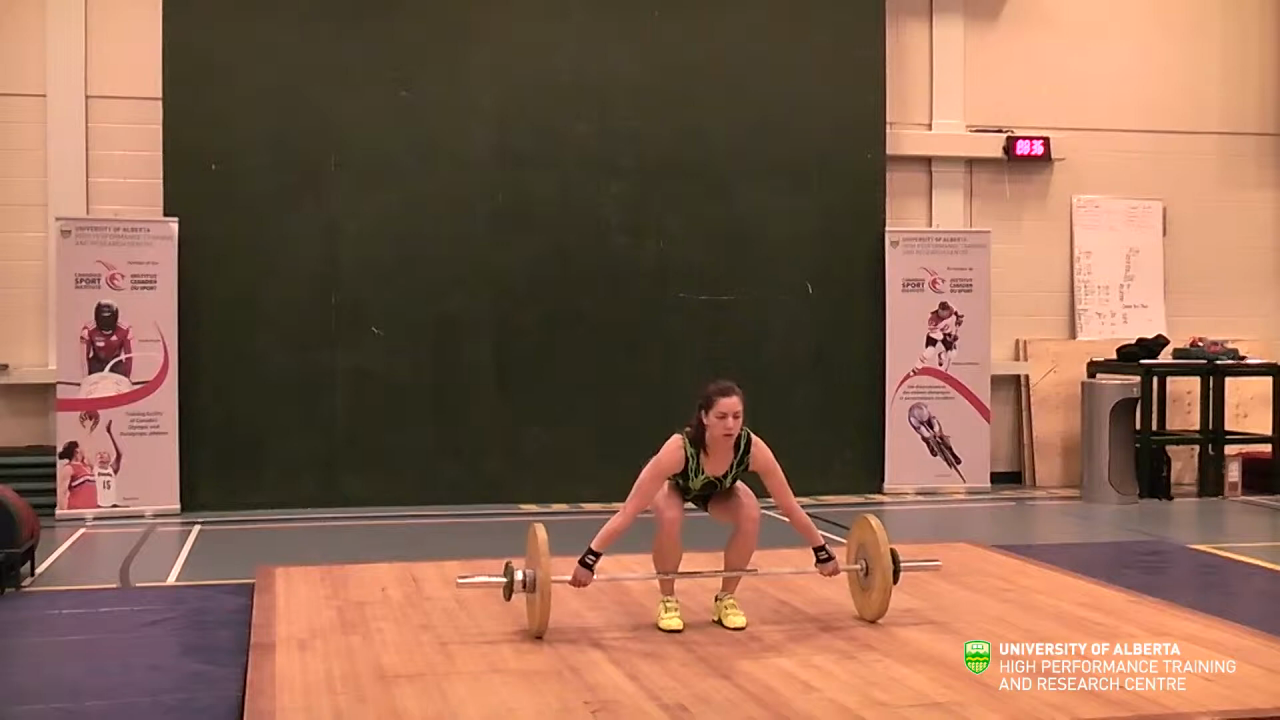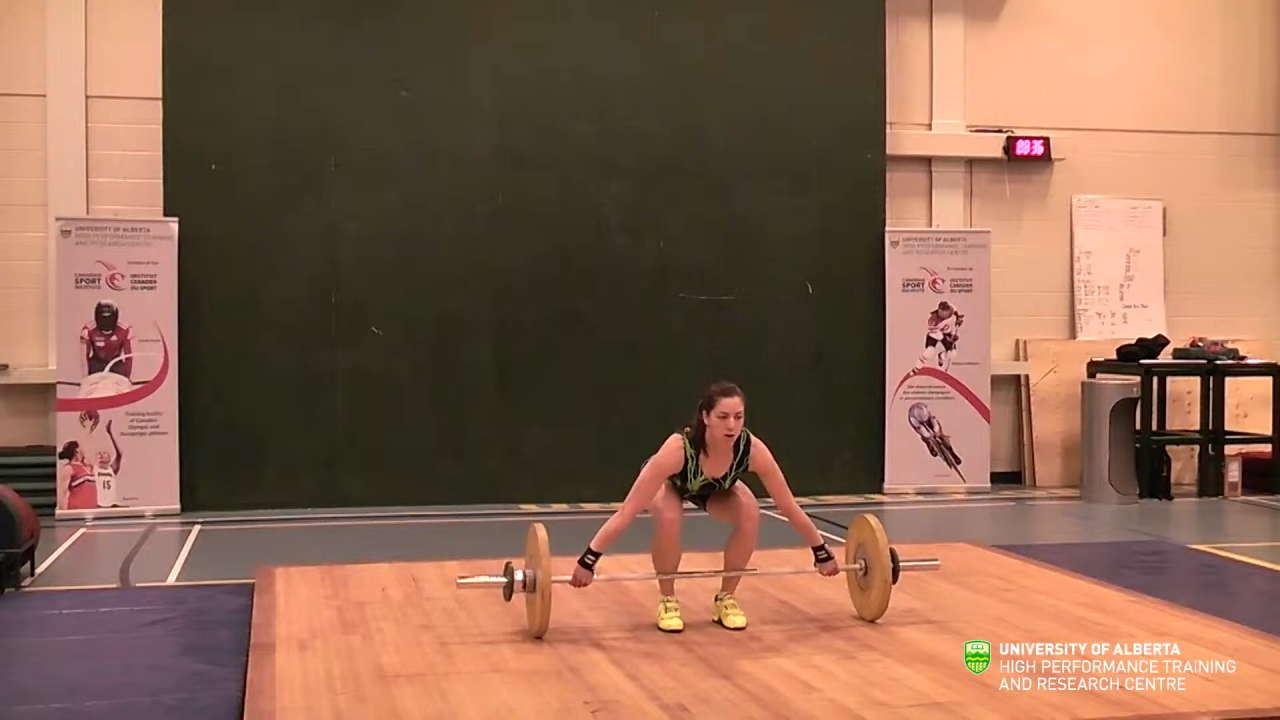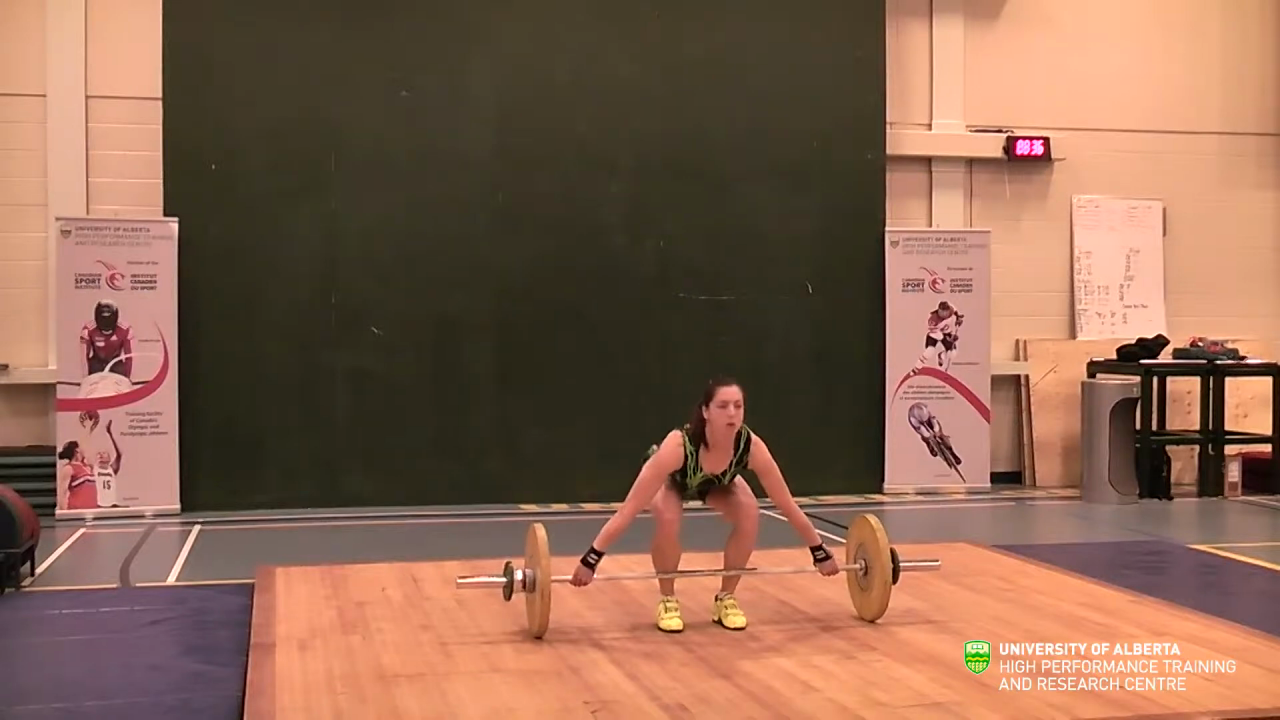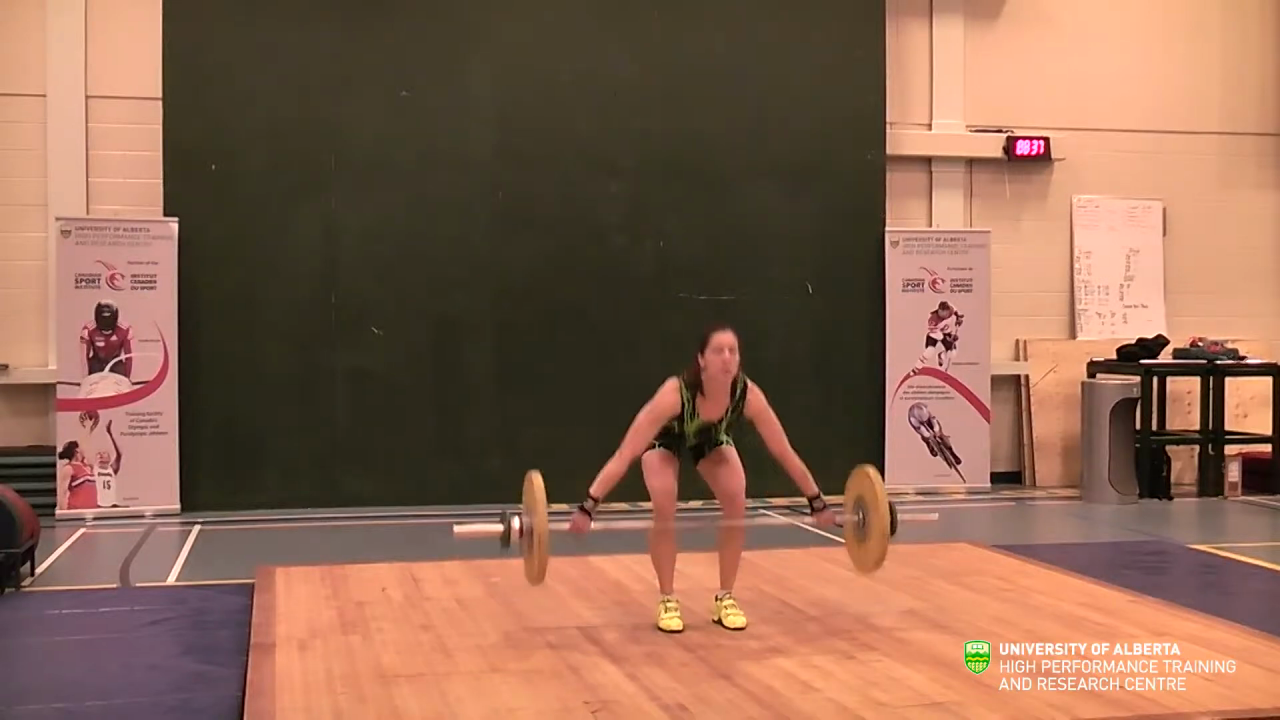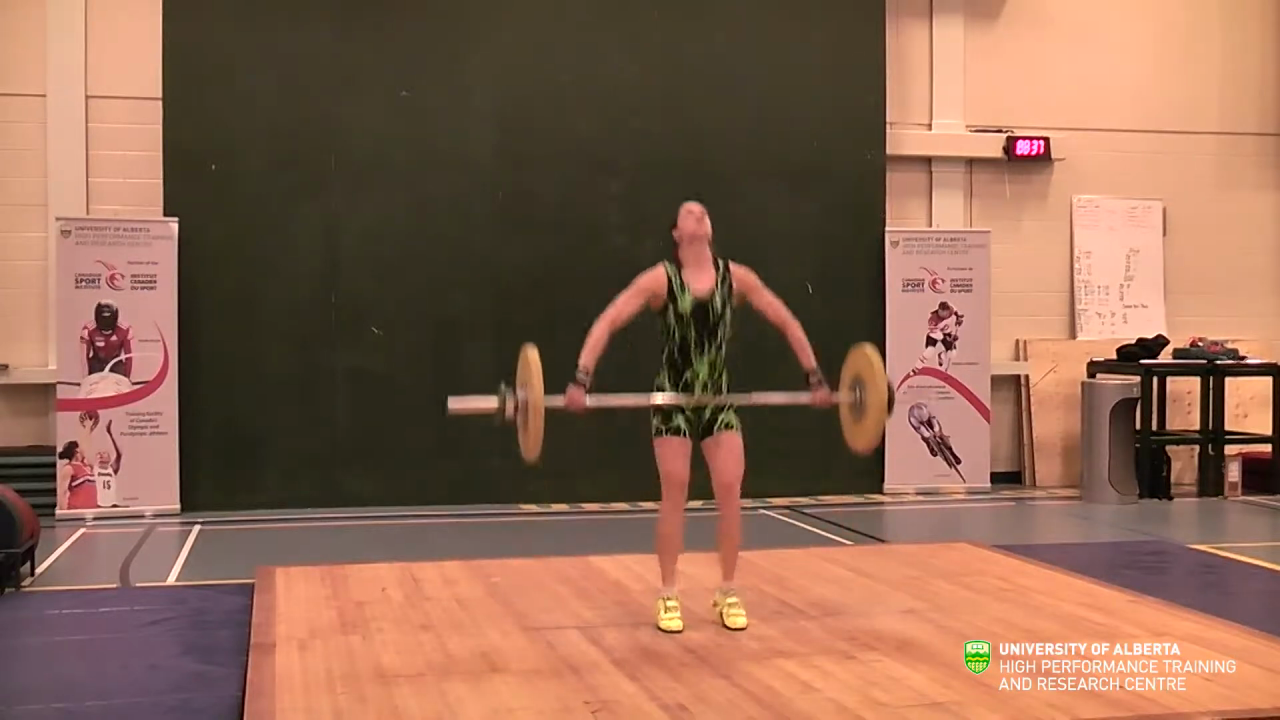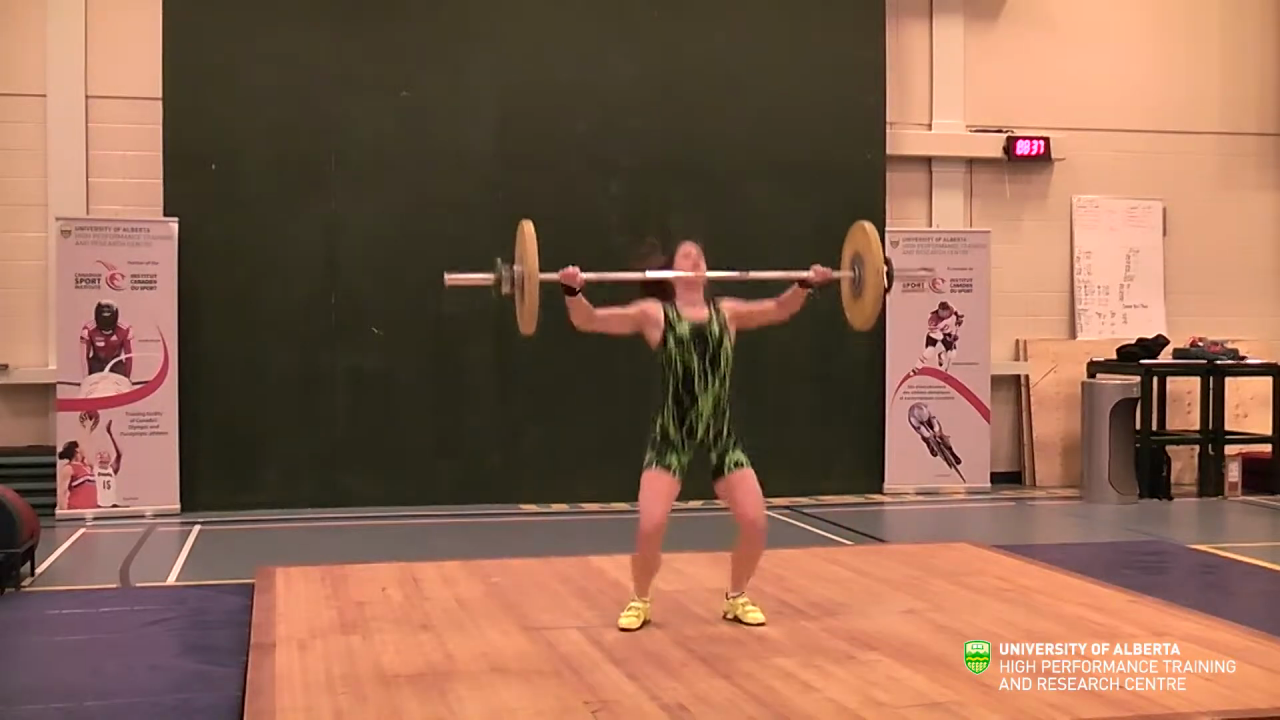
dt=0.3s
person 1, frame 1
left shoulder: (754, 449)
right shoulder: (679, 449)
left elbow: (791, 508)
right elbow: (628, 511)
left wrist: (824, 554)
right wrist: (587, 561)
left hip: (718, 488)
right hip: (673, 483)
left knee: (750, 516)
right knee: (670, 518)
left ankle: (726, 598)
right ankle: (668, 600)
person 1, frame 2
left shoulder: (753, 450)
right shoulder: (678, 449)
left elbow: (790, 507)
right elbow: (627, 511)
left wrist: (822, 553)
right wrist: (588, 560)
left hip: (717, 489)
right hip: (671, 483)
left knee: (749, 514)
right knee: (668, 518)
left ankle: (726, 598)
right ankle: (667, 600)
person 1, frame 3
left shoulder: (752, 447)
right shoulder: (677, 446)
left elbow: (788, 506)
right elbow: (629, 509)
left wrist: (820, 554)
right wrist: (590, 561)
left hip: (718, 481)
right hip: (672, 475)
left knee: (749, 514)
right knee: (668, 518)
left ankle: (725, 598)
right ankle: (668, 601)
person 1, frame 4
left shoulder: (748, 395)
right shoulder: (675, 393)
left elbow: (785, 452)
right elbow: (625, 453)
left wrist: (817, 503)
right wrist: (587, 506)
left hip: (711, 437)
right hip: (665, 437)
left knee: (736, 499)
right knee: (664, 505)
left ankle: (726, 597)
right ankle: (667, 600)
person 1, frame 5
left shoulder: (734, 275)
right shoulder: (661, 279)
left elbow: (788, 322)
right elbow: (605, 324)
left wrist: (814, 376)
right wrist: (581, 379)
left hip: (716, 399)
right hip: (672, 398)
left knee: (729, 492)
right knee: (675, 494)
left ankle: (728, 595)
right ankle: (668, 597)
person 1, frame 6
left shoulder: (726, 311)
right shoulder: (654, 313)
left elbow: (783, 308)
right elbow: (587, 320)
left wrist: (807, 284)
right wrist: (572, 292)
left hip: (721, 438)
right hip: (673, 437)
left knee: (755, 521)
right knee: (651, 525)
left ankle: (737, 598)
right ankle: (639, 601)
